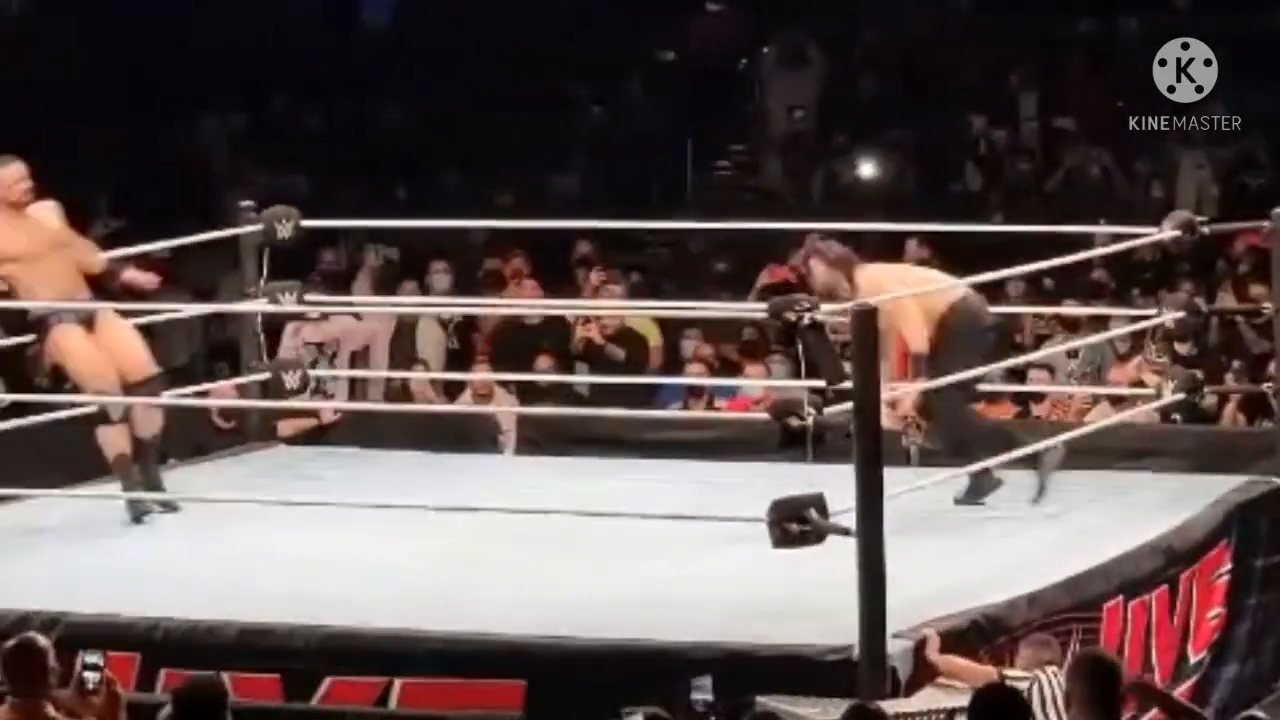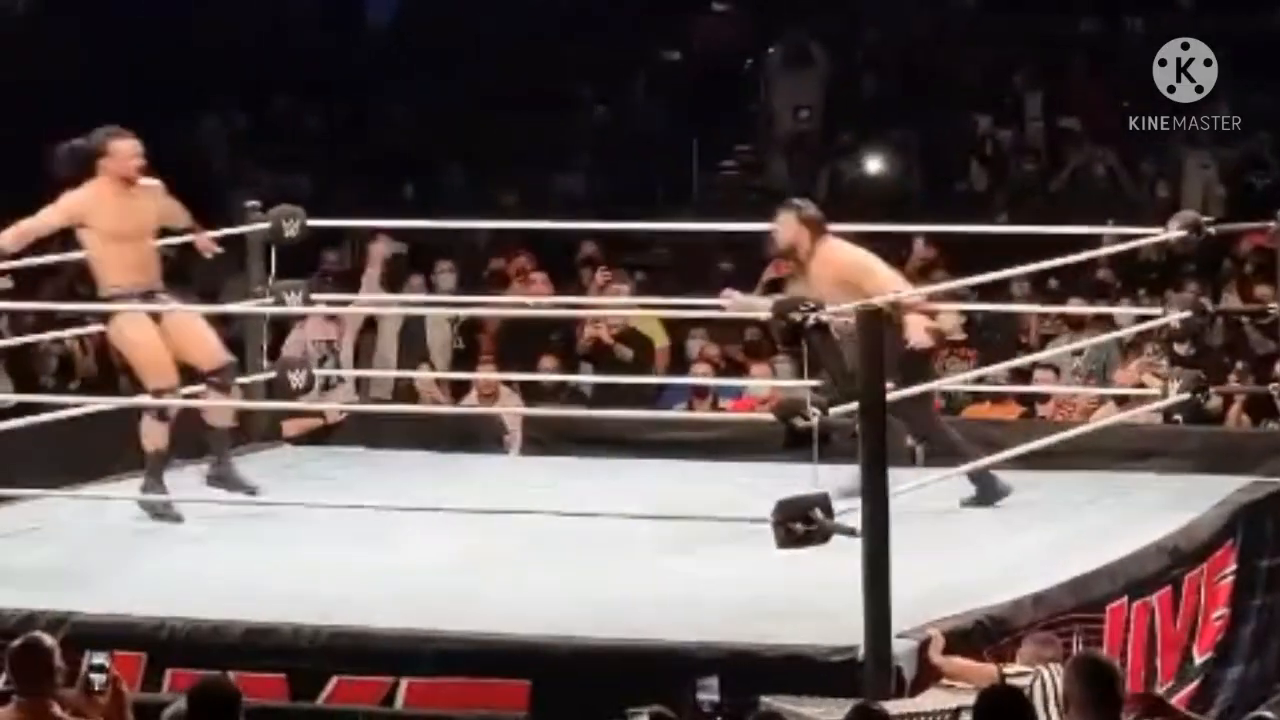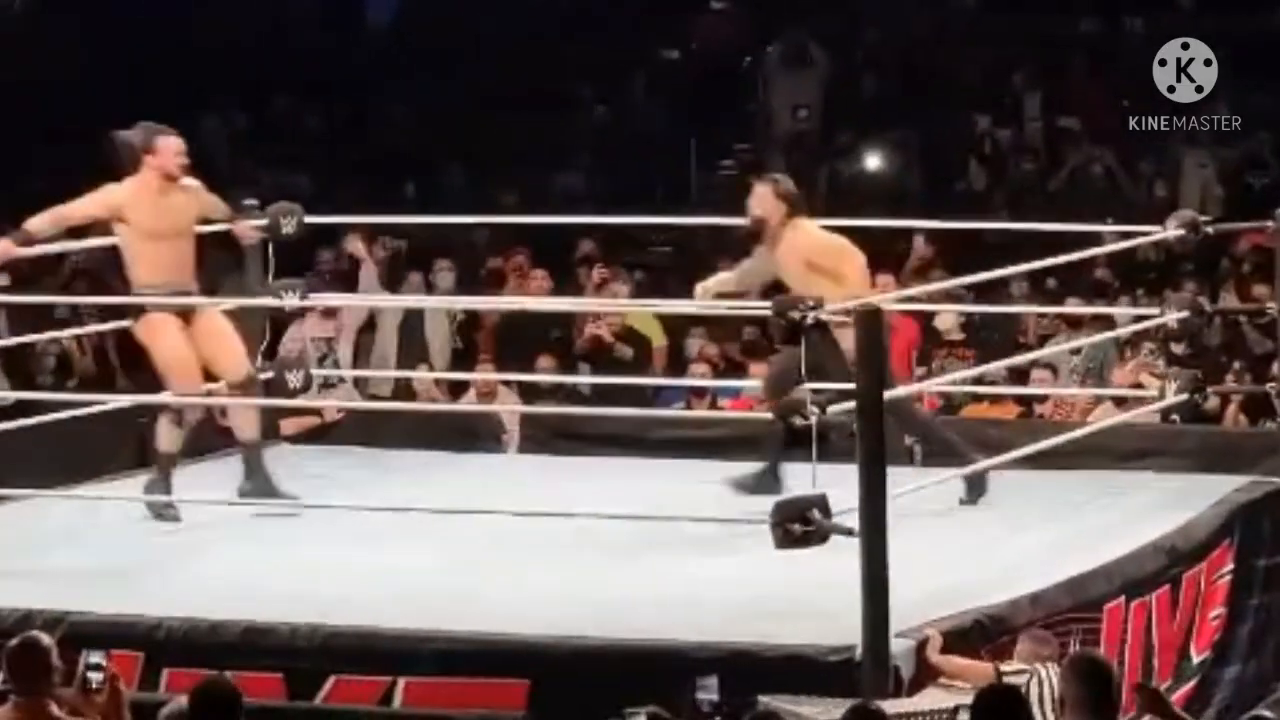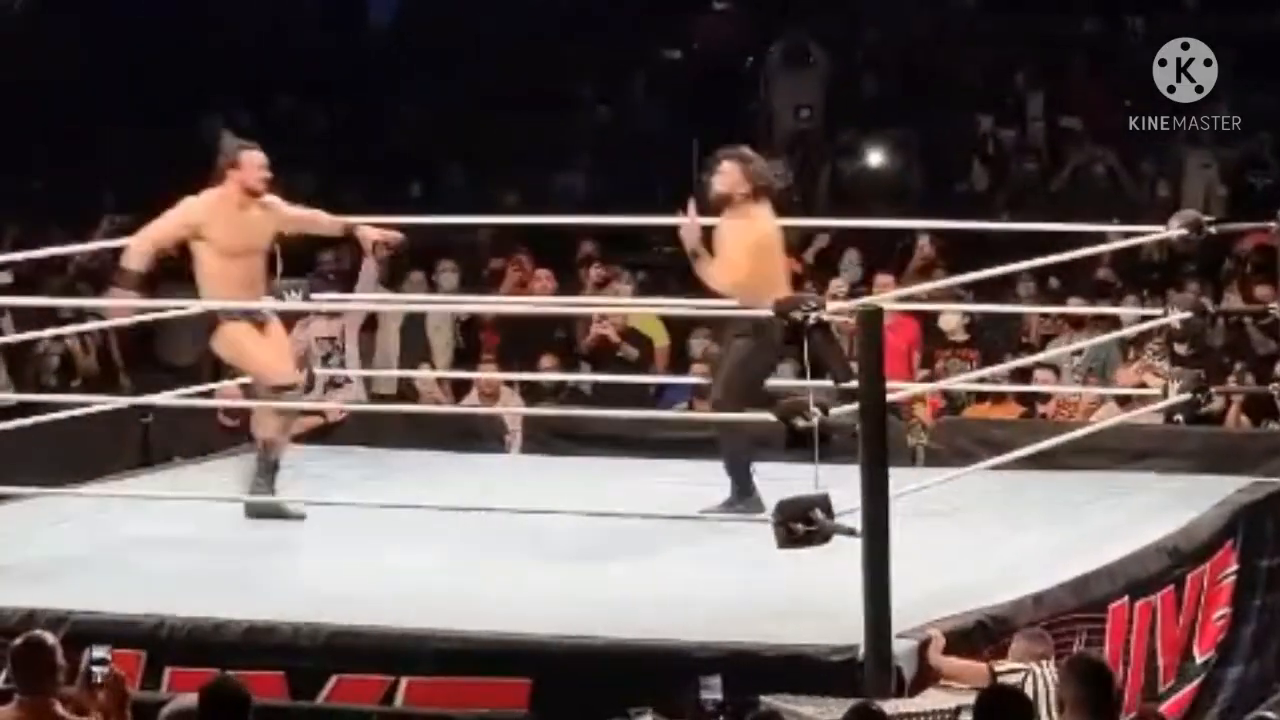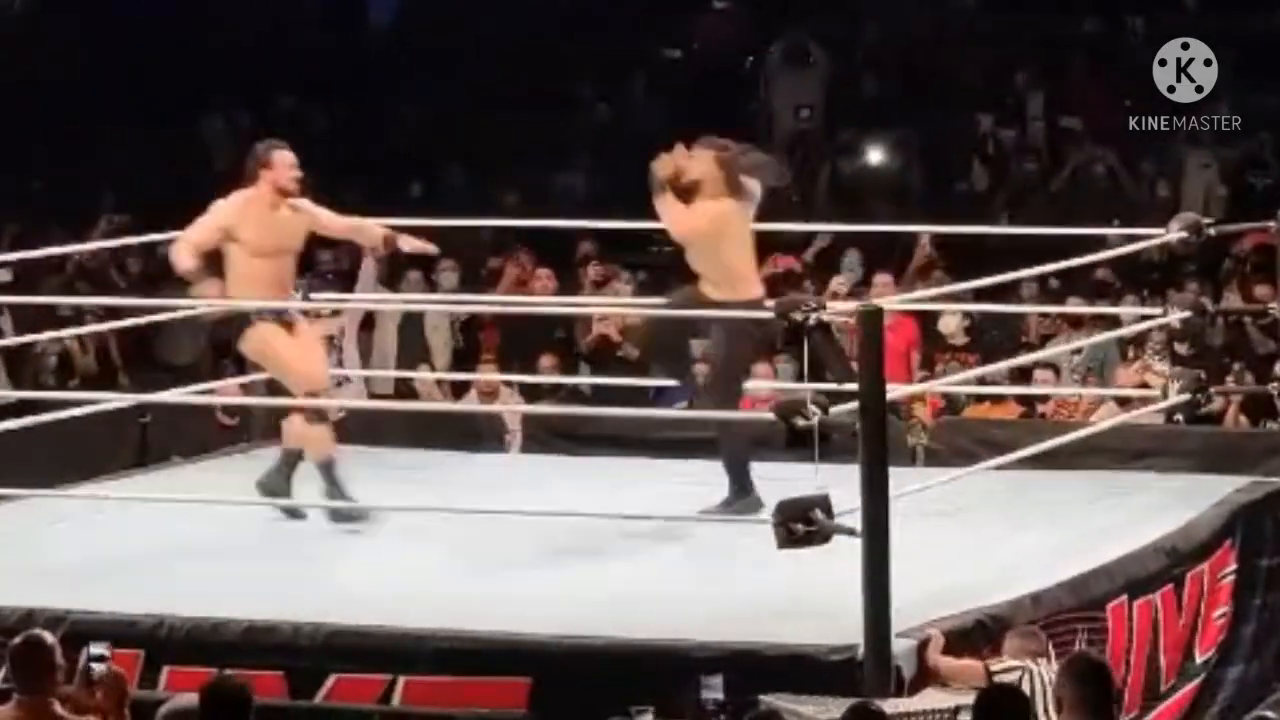
dt=0.2s
person 1, frame 1
left shoulder: (48, 210)
left wrist: (123, 272)
left hip: (92, 308)
right hip: (56, 322)
left knee: (147, 378)
right knee: (110, 396)
left ankle: (149, 474)
right ankle: (131, 485)
person 1, frame 2
left shoulder: (152, 190)
right shoulder: (82, 201)
left elbow: (174, 212)
left wrist: (197, 233)
left hip: (159, 298)
right hip: (122, 305)
left knee: (221, 366)
right knee: (164, 390)
left ankle: (220, 465)
right ankle: (153, 484)
person 1, frame 3
left shoulder: (191, 190)
right shoulder: (121, 195)
left elbow: (215, 207)
right elbow: (62, 215)
left wrist: (237, 222)
left hip: (193, 301)
right hip: (153, 305)
left knee: (243, 380)
right knee: (188, 395)
left ankle: (256, 478)
right ankle: (159, 484)
person 1, frame 4
left shoulder: (270, 208)
right shoulder: (199, 209)
left elbow: (312, 219)
right elbow: (145, 240)
left wrist: (357, 230)
right wrist: (127, 284)
left hip: (261, 314)
right hip: (223, 319)
left knee: (281, 392)
right knee: (288, 385)
left ankle: (263, 492)
right ankle: (262, 472)
person 1, frame 5
left shoulder: (301, 210)
right shoulder: (231, 209)
left elbow: (350, 225)
right elbow: (182, 246)
left wrist: (396, 240)
right wrist: (201, 280)
left hip: (287, 314)
right hip: (252, 319)
left knee: (314, 396)
right knee: (316, 390)
left ankle: (277, 478)
right ankle: (336, 494)
person 2, frame 1
left shoulder: (870, 282)
right shoulder: (857, 294)
left elbow: (913, 328)
left wrist: (917, 382)
left hip: (966, 320)
right hip: (958, 324)
left knee: (947, 409)
right knee: (934, 405)
left ankle: (1040, 453)
right ankle: (982, 478)
person 2, frame 2
left shoulder: (831, 253)
right shoulder: (808, 270)
left elbow: (881, 278)
left wrist: (911, 315)
right wrist: (745, 302)
left hip: (903, 328)
right knee: (921, 418)
right ankle: (986, 483)
person 2, frame 3
left shoulder: (802, 236)
right shoulder: (773, 245)
left elbow: (853, 262)
right elbow: (744, 276)
left wrist: (848, 320)
right wrist: (712, 286)
left hip: (847, 325)
right hip: (831, 328)
person 2, frame 4
left shoulder: (750, 225)
right shoulder: (745, 213)
left elbow: (728, 283)
left wrist: (694, 249)
left hip: (766, 323)
right hip: (753, 317)
left knee: (725, 403)
left ankle: (744, 494)
person 2, frame 5
left shoulder: (721, 209)
right shoulder: (710, 202)
left elbow: (684, 230)
left wrist: (660, 186)
left hip: (739, 312)
right hip: (714, 299)
left knee: (719, 404)
right knee: (653, 334)
left ankle: (744, 495)
